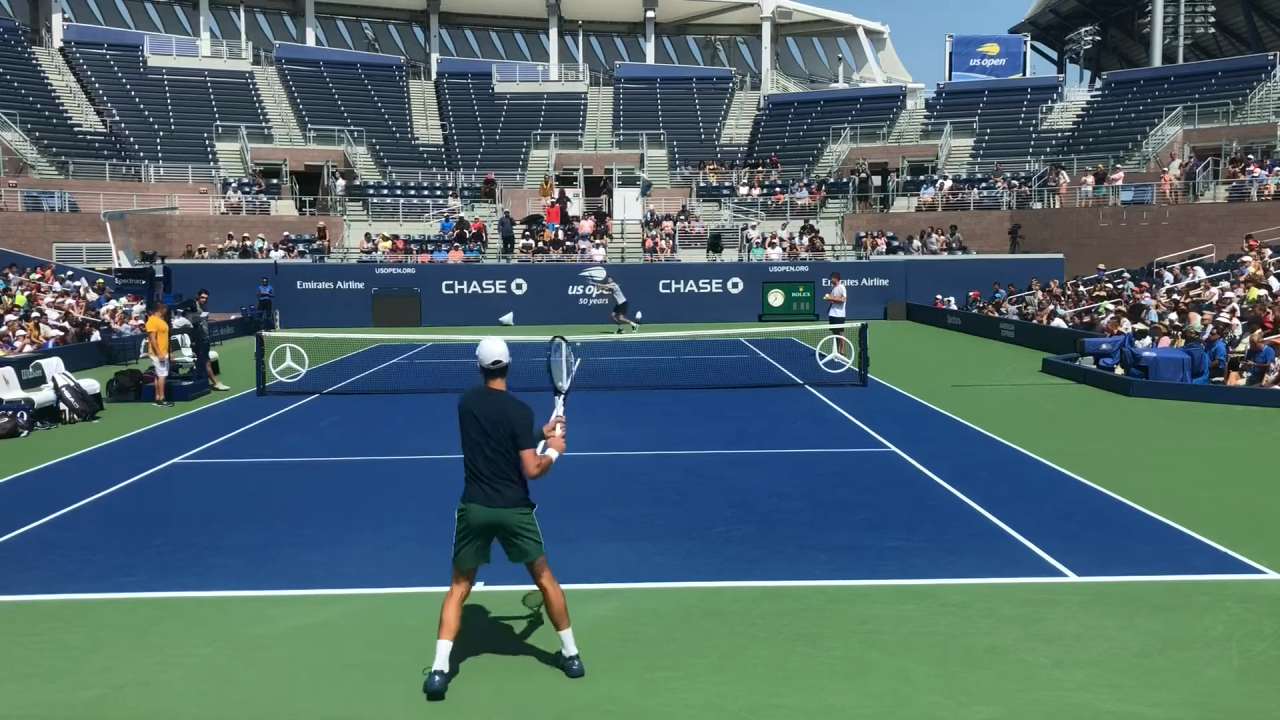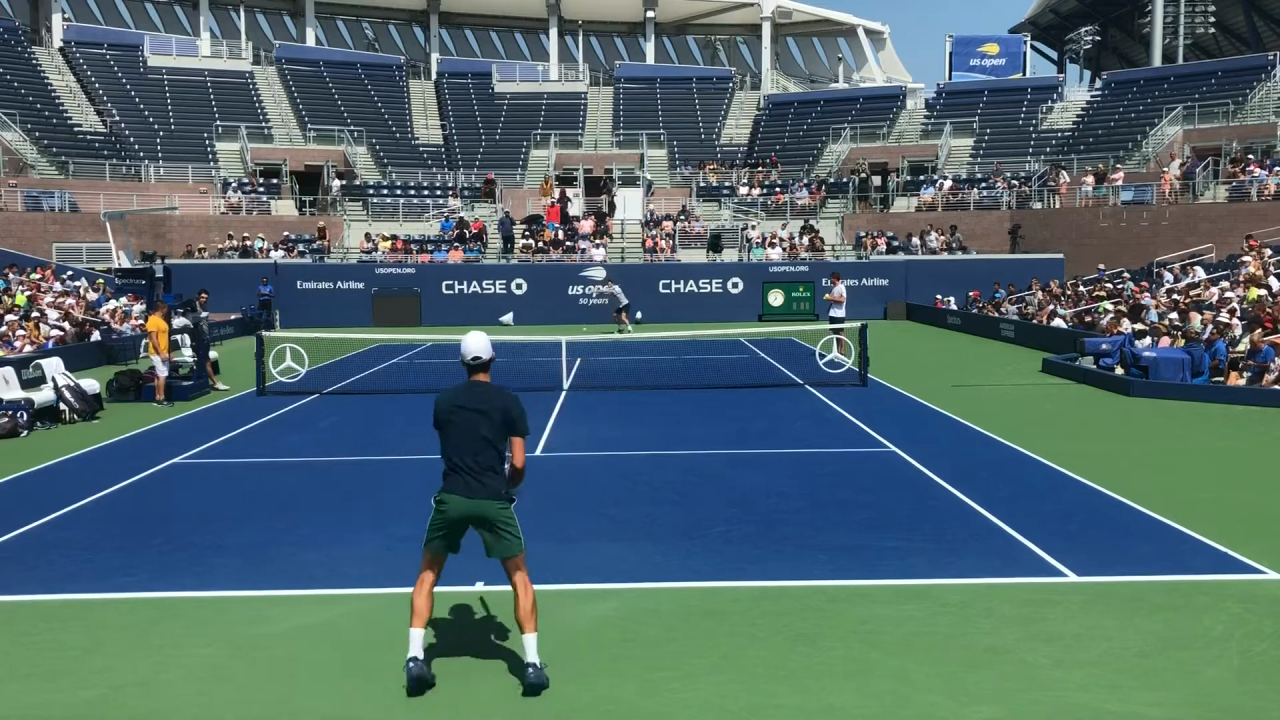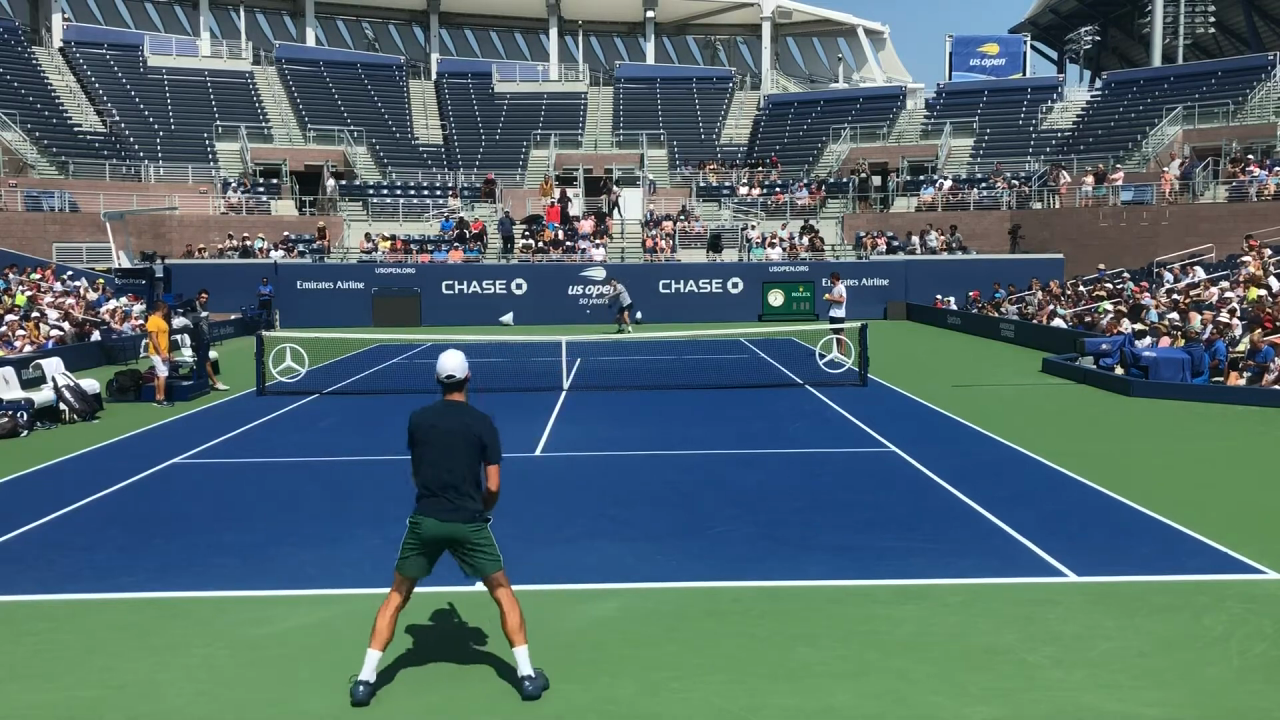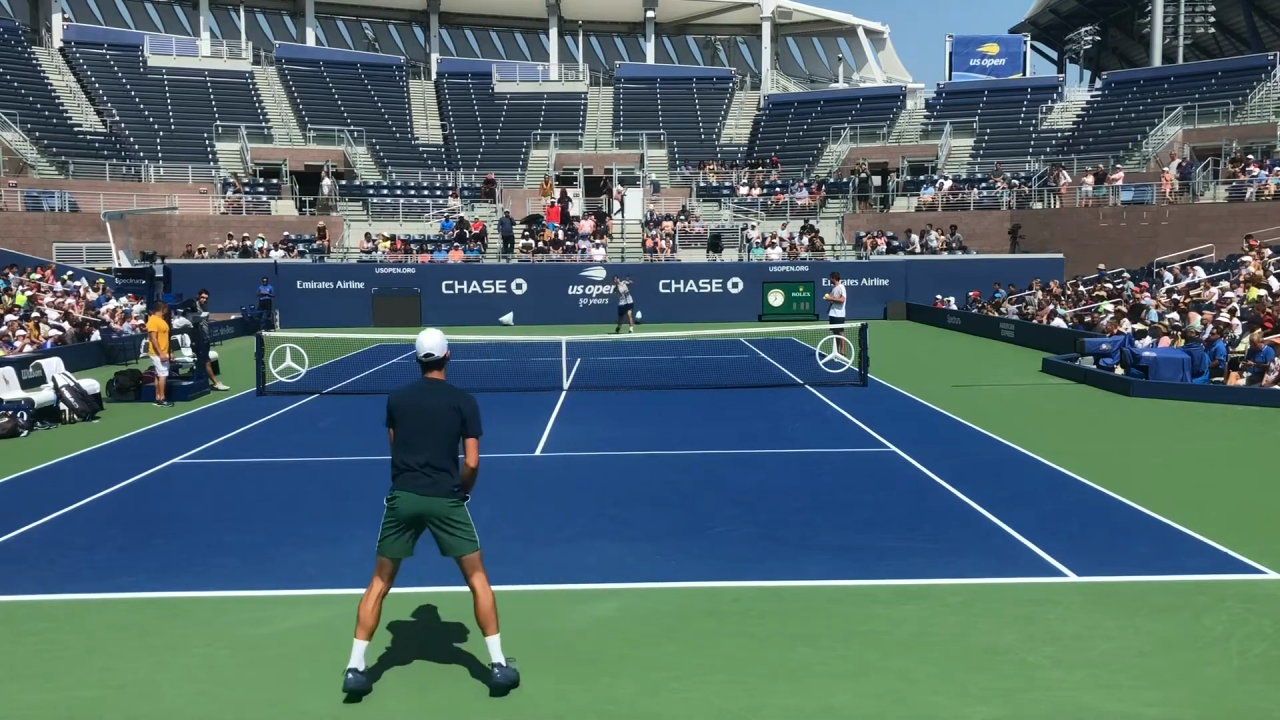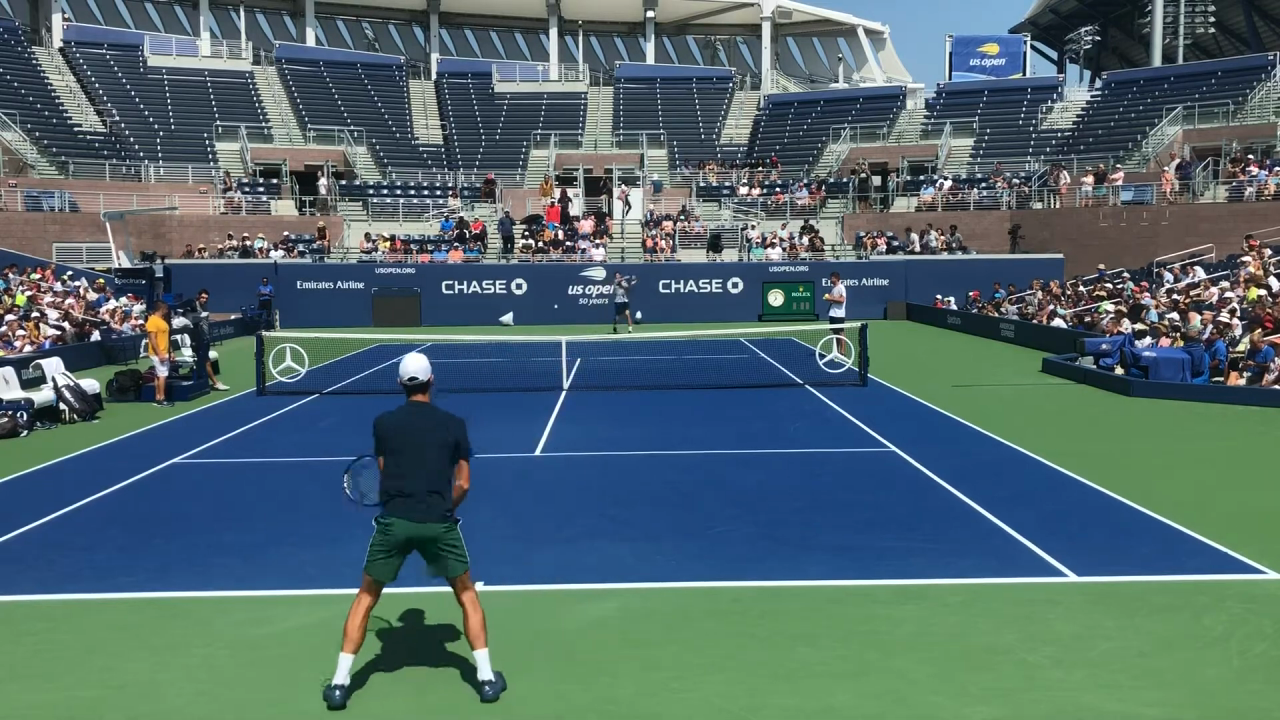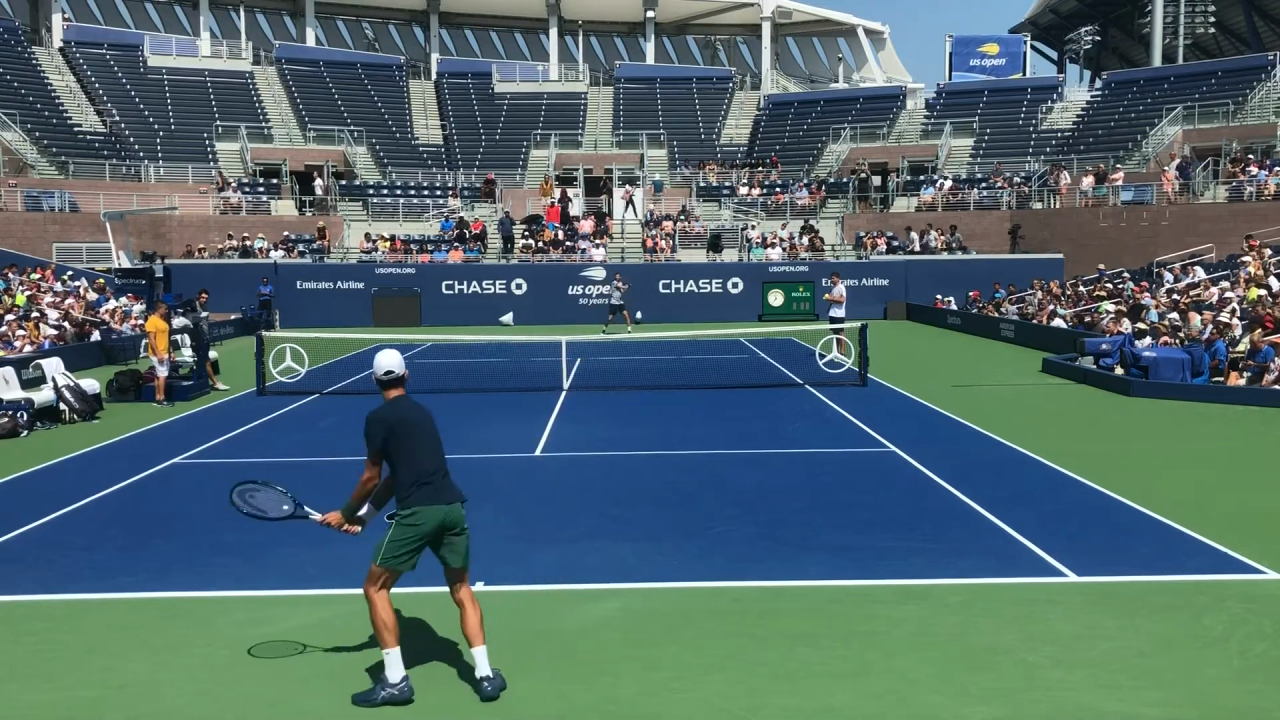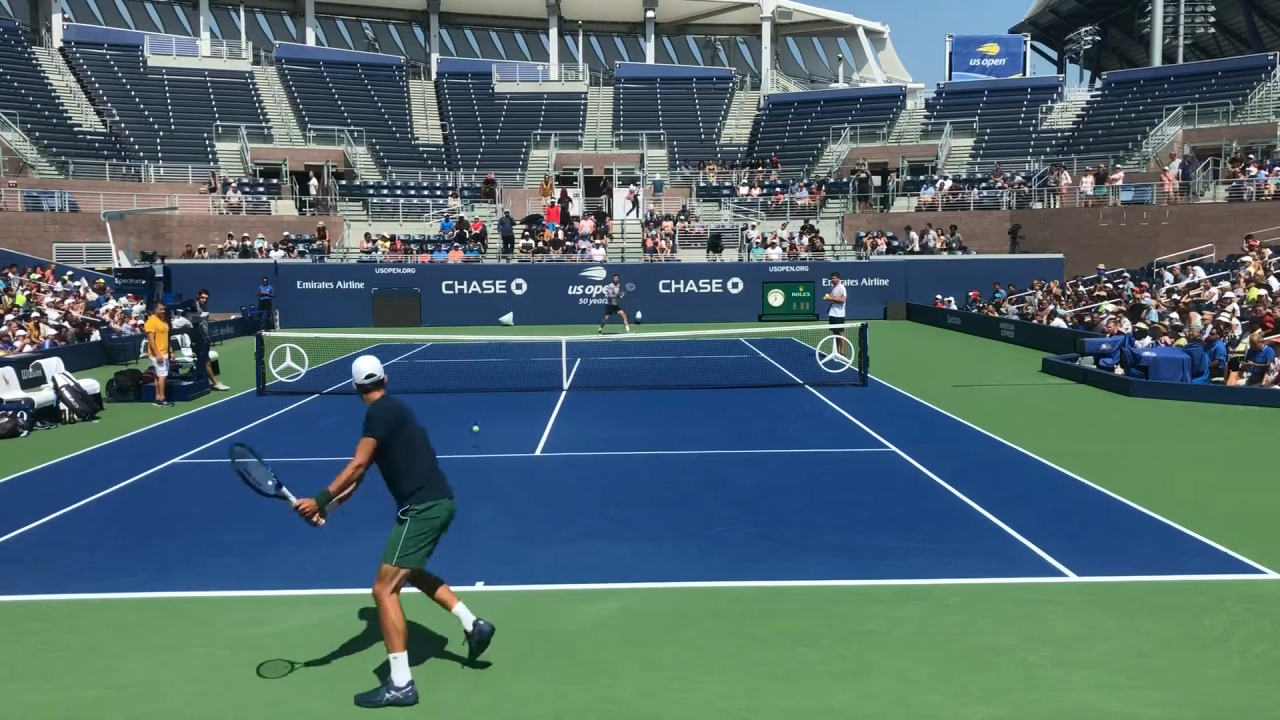
dt=0.2s
person 1, frame 1
left shoulder: (467, 402)
right shoulder: (520, 412)
right elbow: (532, 471)
left wrist: (541, 433)
right wrist: (552, 449)
left hip: (474, 508)
right hip: (514, 508)
left knee: (459, 588)
right knee: (545, 579)
left ankle: (439, 670)
right ankle: (571, 655)
person 1, frame 2
left shoulder: (443, 401)
right shoulder: (509, 402)
right elbow: (518, 464)
right wrist: (509, 486)
left hip: (451, 500)
right hip: (494, 501)
left knee: (427, 575)
right knee: (519, 578)
left ankle: (416, 659)
right ankle: (532, 665)
person 1, frame 3
left shoulder: (418, 419)
right shoulder: (484, 424)
left elbow: (417, 475)
right elbow: (493, 487)
left hip: (426, 520)
right hip: (468, 522)
left knee: (396, 597)
right knee: (503, 594)
left ankle: (365, 680)
right ankle: (527, 675)
person 1, frame 4
left shoulder: (396, 398)
right shoulder: (464, 402)
left elbow: (395, 449)
right elbow: (472, 464)
right wrist: (461, 492)
left hip: (402, 498)
right hip: (446, 500)
left knee: (379, 584)
right knee: (478, 579)
left ankle: (355, 669)
right ankle: (499, 666)
person 1, frame 5
left shoulder: (383, 423)
right shoulder: (453, 424)
left elbow: (385, 475)
right elbow: (462, 485)
left hip: (393, 521)
right hip: (438, 522)
left knee: (365, 598)
right knee: (467, 596)
left ankle: (340, 684)
right ankle: (486, 679)
person 1, frame 6
left shoulder: (378, 418)
right shoulder: (421, 412)
left elbow: (371, 477)
left wrist: (347, 513)
right wrist: (365, 513)
left hip: (417, 512)
right hip: (452, 507)
left knee: (375, 588)
right knee: (461, 591)
left ankle: (395, 680)
right ankle: (485, 676)
person 1, frame 7
left shoulder: (380, 412)
right shoulder: (392, 410)
left elbow: (359, 464)
right elbow: (358, 474)
left wrist: (320, 500)
right wrist: (327, 504)
left hip: (424, 508)
right hip: (439, 502)
left knee: (385, 589)
right knee: (415, 573)
left ankle: (401, 684)
right ankle: (473, 624)
